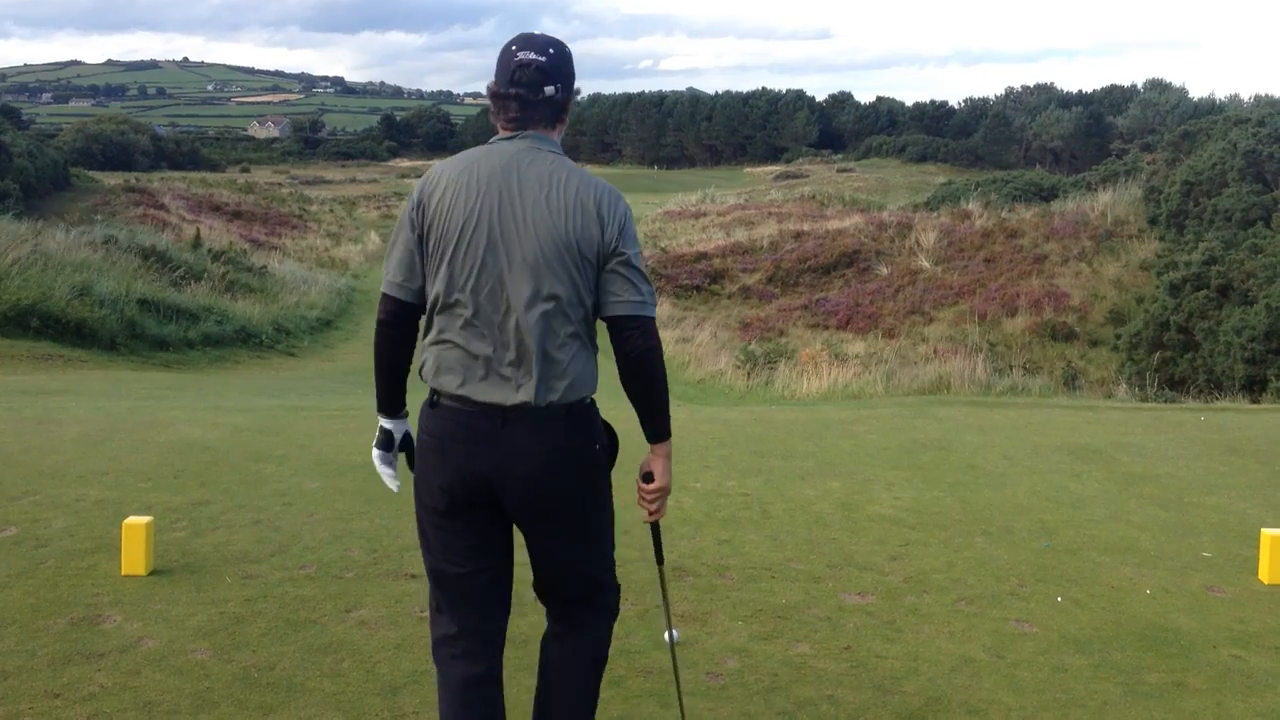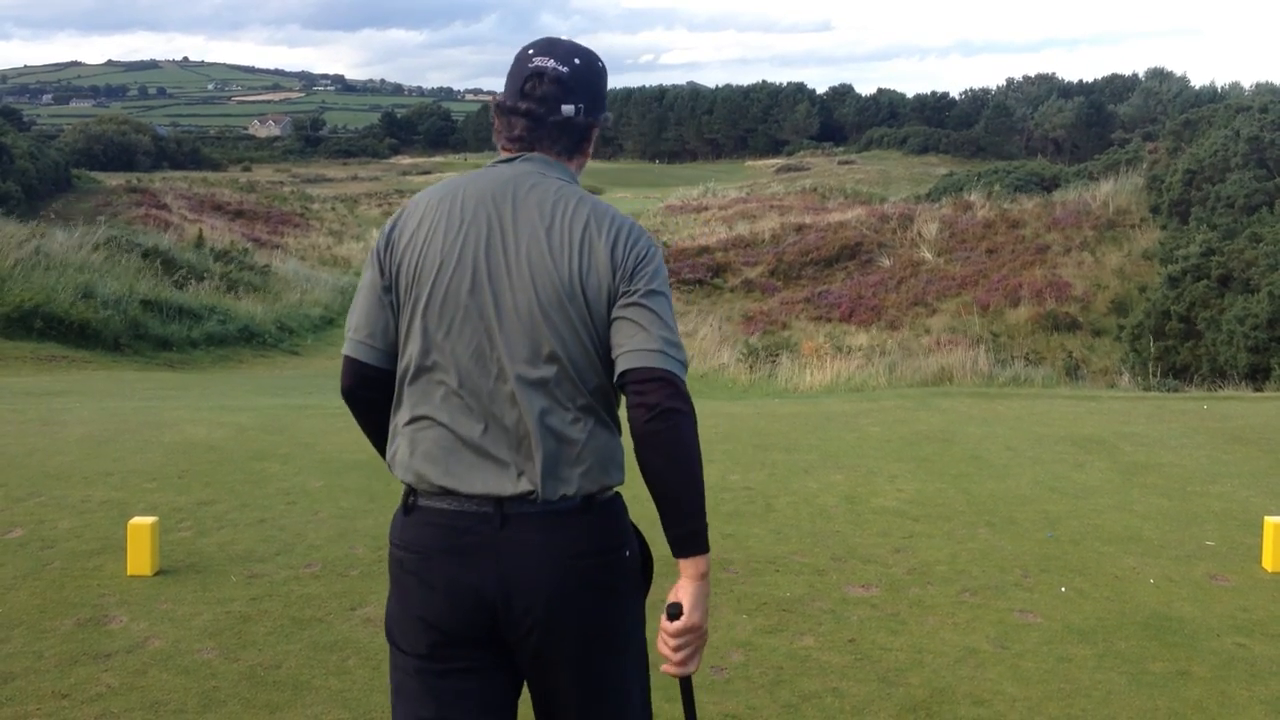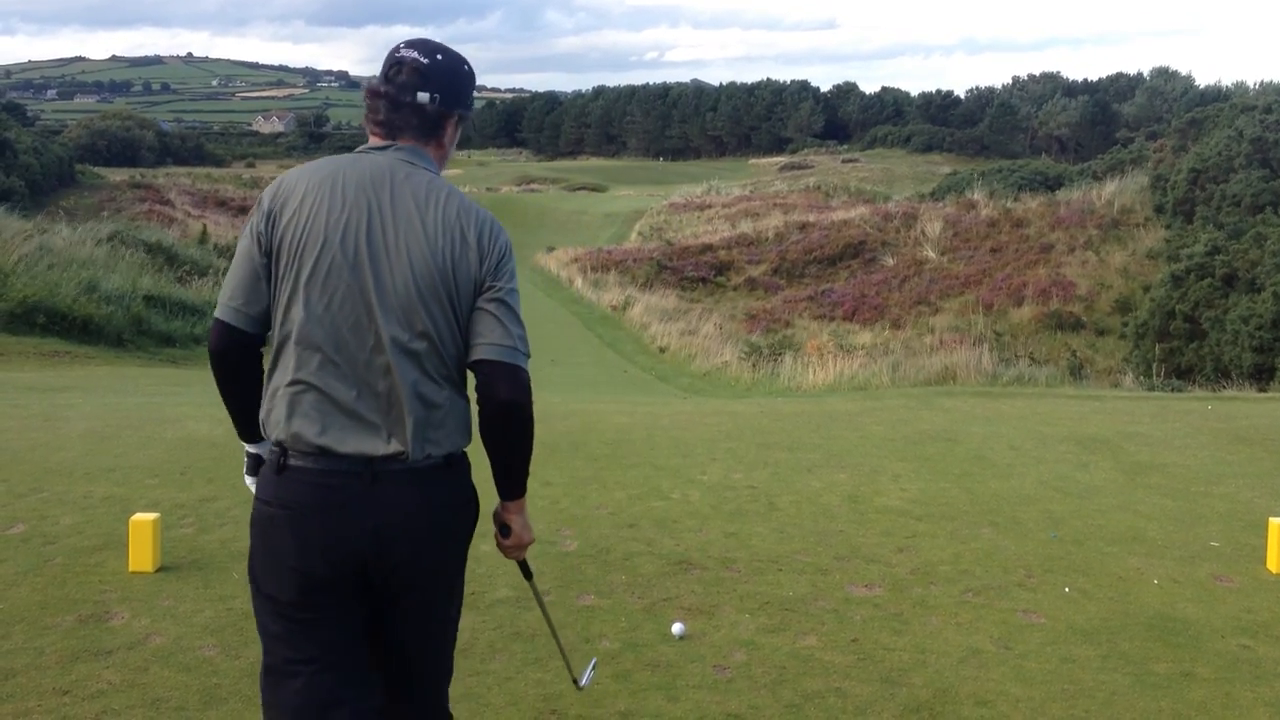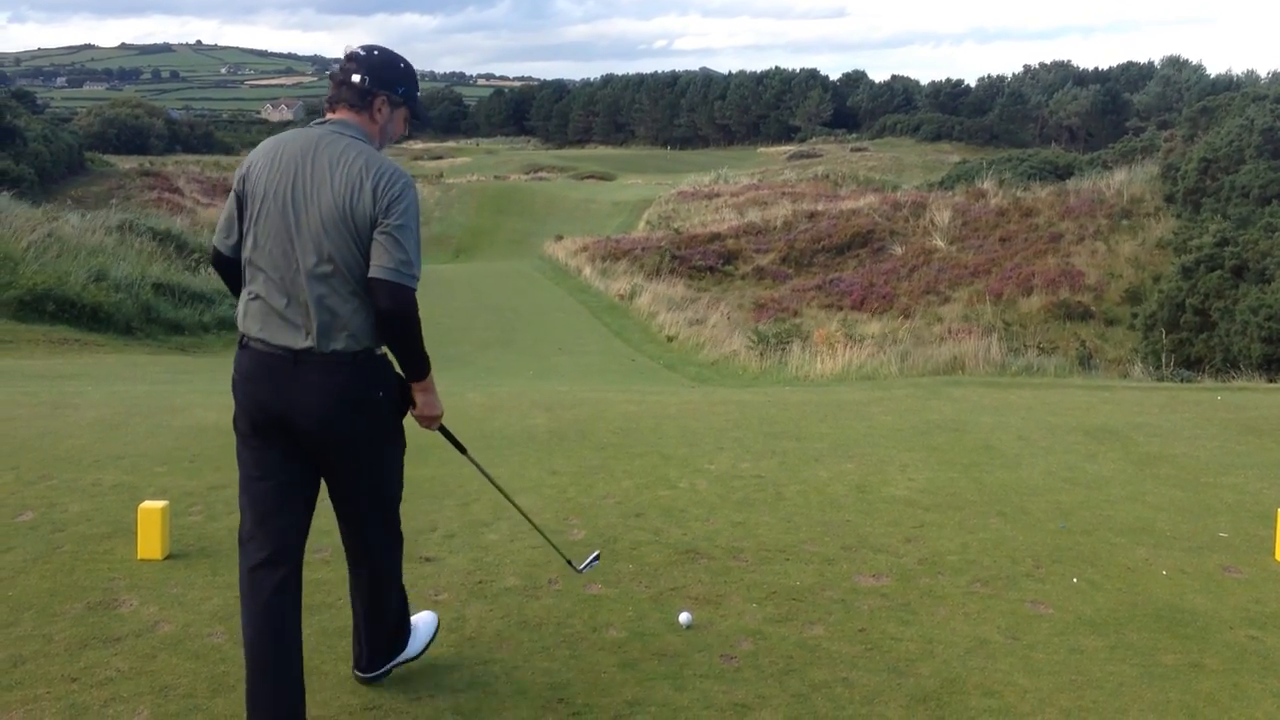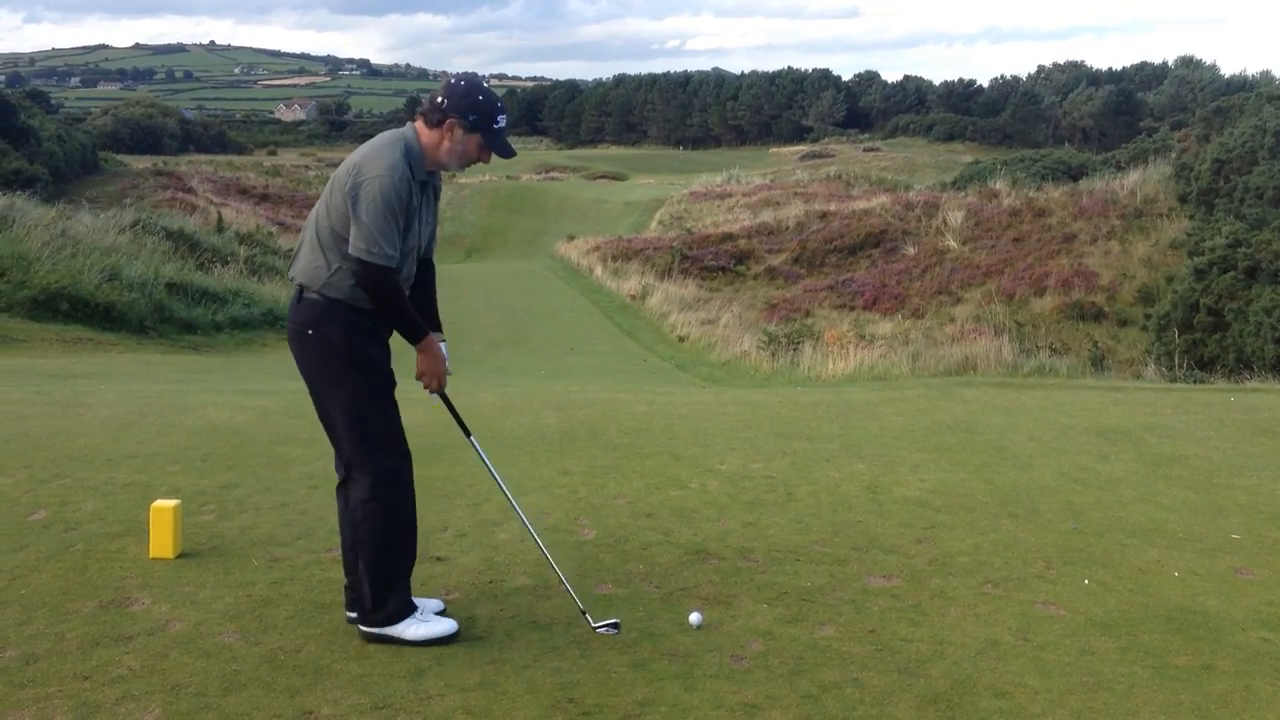
dt=1s
person 1, frame 1
left shoulder: (438, 184)
right shoulder: (599, 200)
left elbow: (395, 315)
right elbow: (635, 337)
left wrist: (391, 418)
right wrist: (658, 446)
left hip: (454, 433)
right hip: (560, 439)
left knee: (466, 631)
right knee: (582, 606)
person 1, frame 2
left shoulder: (413, 219)
right shoulder: (618, 239)
left elbow: (360, 382)
right elbow: (659, 406)
right wrist: (691, 567)
left hip: (437, 544)
right hip: (572, 547)
person 1, frame 3
left shoulder: (289, 193)
right shoulder: (475, 227)
left elbow: (230, 342)
right elbow: (503, 386)
left wrist: (258, 441)
right wrist: (512, 500)
left hip: (306, 494)
right hip: (425, 501)
person 1, frame 4
left shoulder: (263, 156)
right shoulder: (387, 181)
left elbow: (225, 258)
right elbow: (390, 298)
right wrist: (421, 380)
left hip: (261, 374)
right hip: (346, 381)
left knee: (268, 553)
right knee: (371, 526)
right ankle: (380, 647)
person 1, frame 5
left shoulder: (422, 169)
right shoulder: (386, 170)
left elbow: (418, 261)
right elbow: (374, 272)
left wrist: (432, 335)
right wrist: (422, 342)
left hip: (354, 323)
right hip: (330, 324)
left knee: (369, 461)
right knee: (380, 464)
left ankle: (372, 593)
right ankle: (383, 608)
